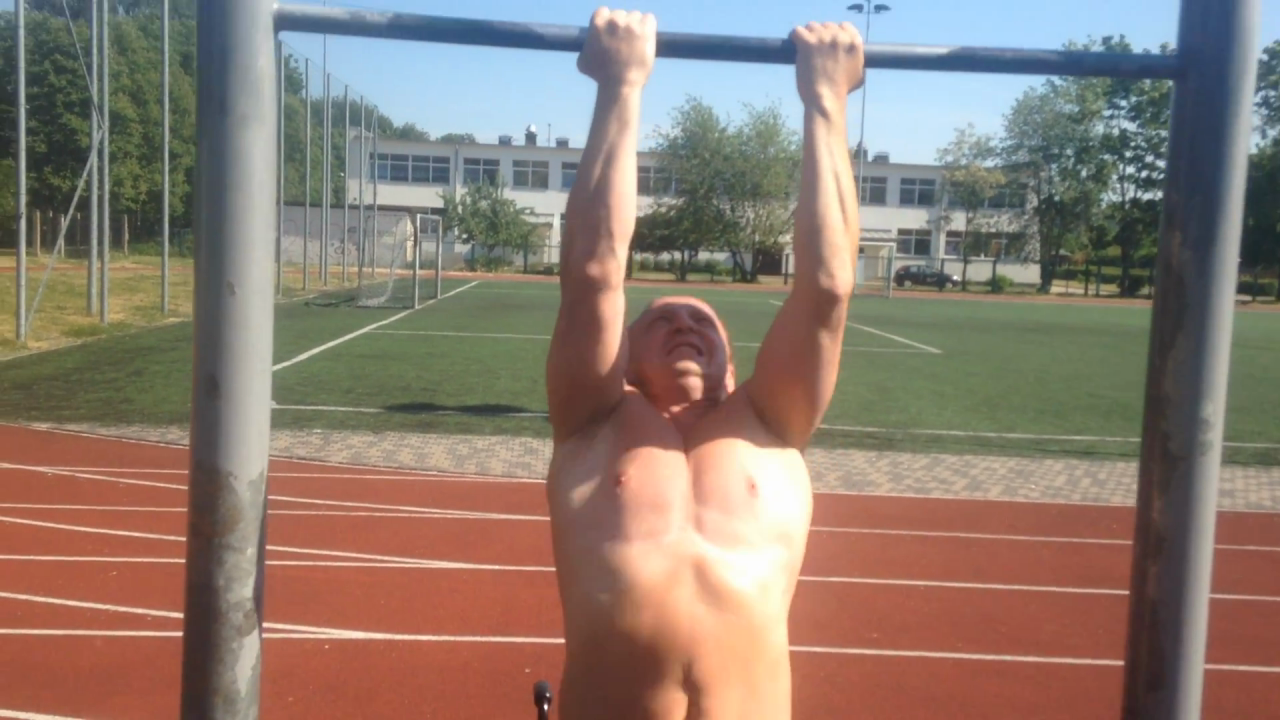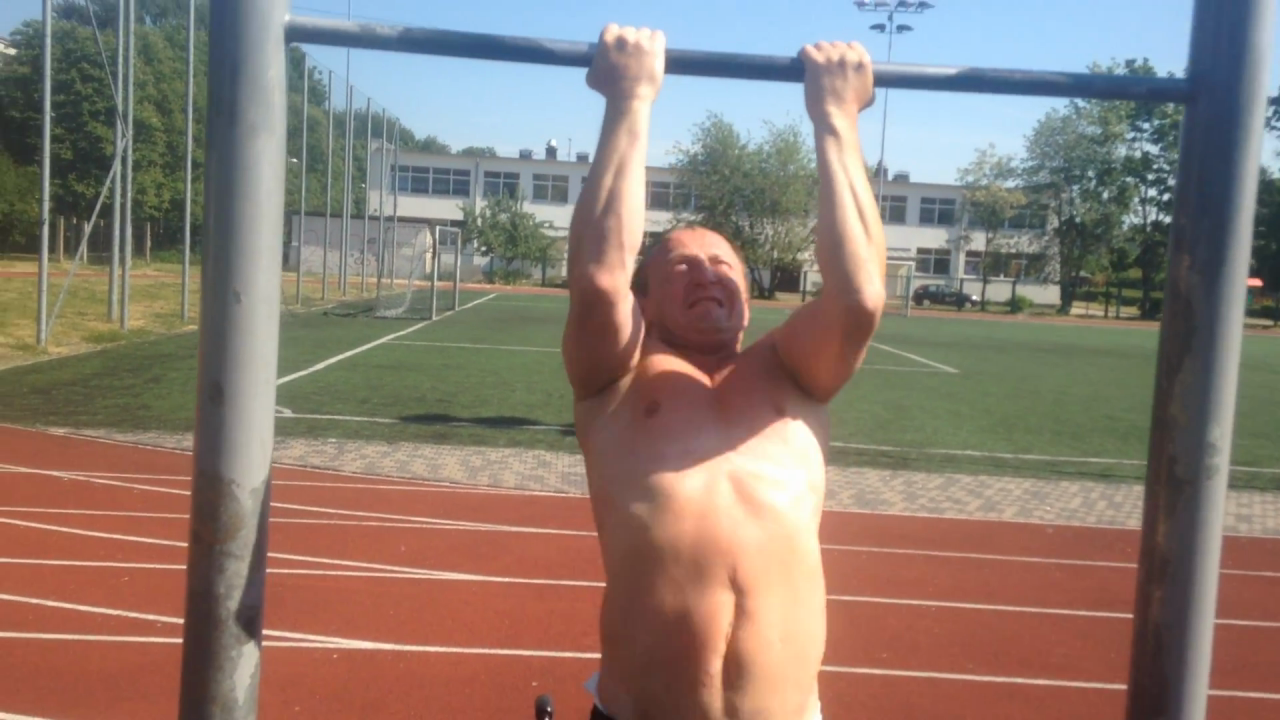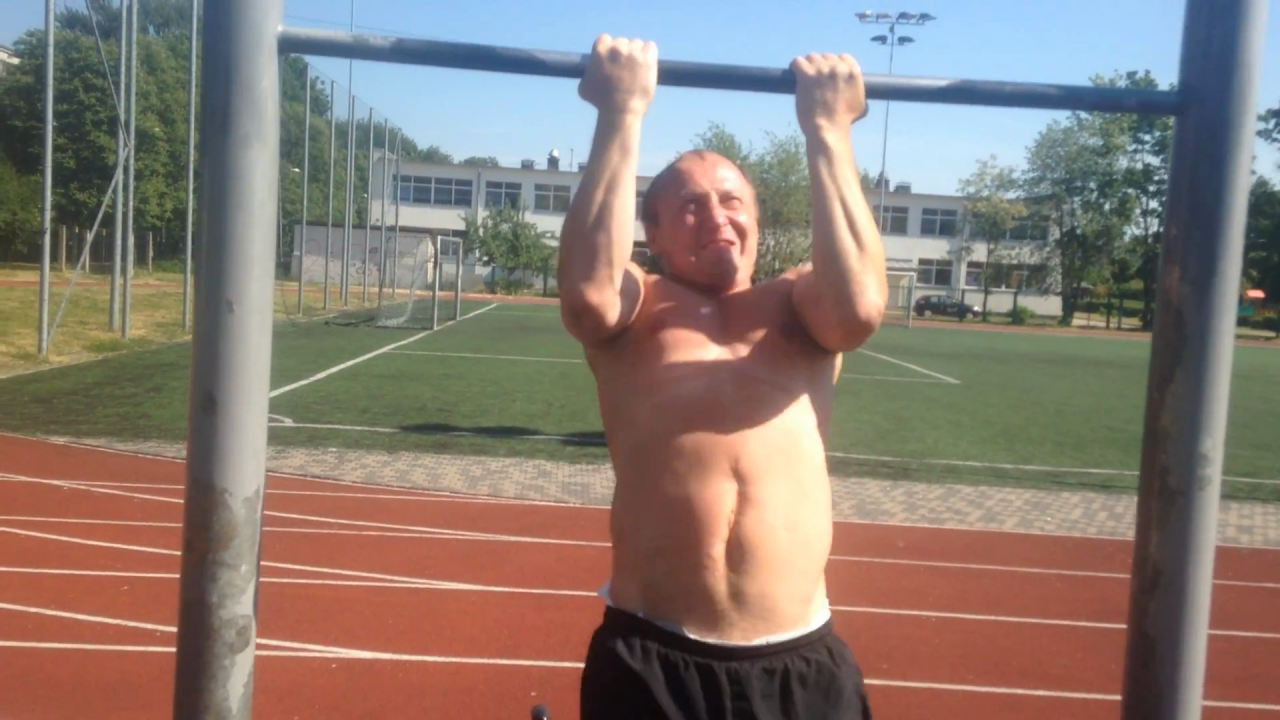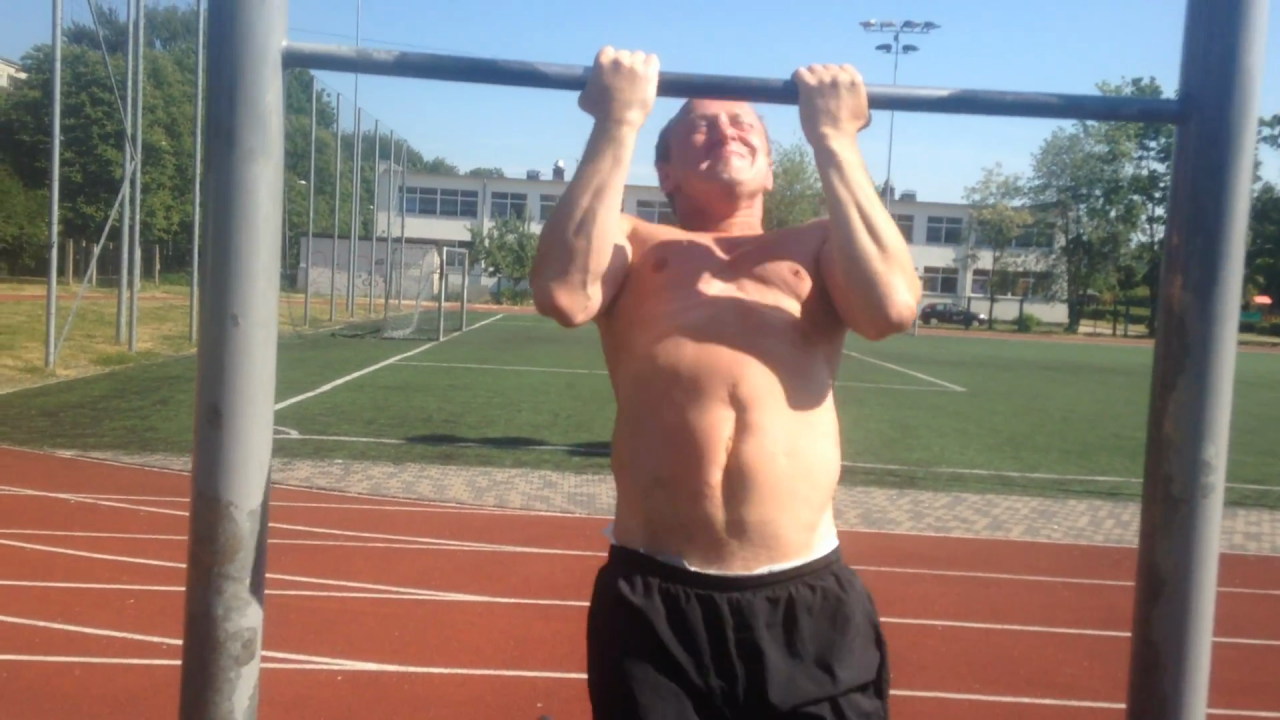
dt=0.2s
person 1, frame 1
left shoulder: (769, 428)
right shoulder: (598, 425)
left elbow: (827, 285)
right elbow: (593, 273)
left wrist: (826, 102)
right wrist: (623, 88)
person 1, frame 2
left shoulder: (793, 369)
right shoulder: (618, 376)
left elbow: (860, 297)
right elbow: (597, 279)
left wrist: (836, 118)
right wrist: (631, 101)
person 1, frame 3
left shoulder: (798, 300)
right shoulder: (635, 301)
left elbow: (861, 308)
right elbow: (588, 290)
left wrist: (827, 128)
right wrist: (624, 110)
right hip: (649, 661)
person 1, frame 4
left shoulder: (817, 247)
right shoulder: (633, 245)
left elbow: (892, 305)
right elbow: (563, 293)
left wrist: (833, 135)
right wrist: (621, 119)
left hip: (808, 601)
right hip: (654, 601)
